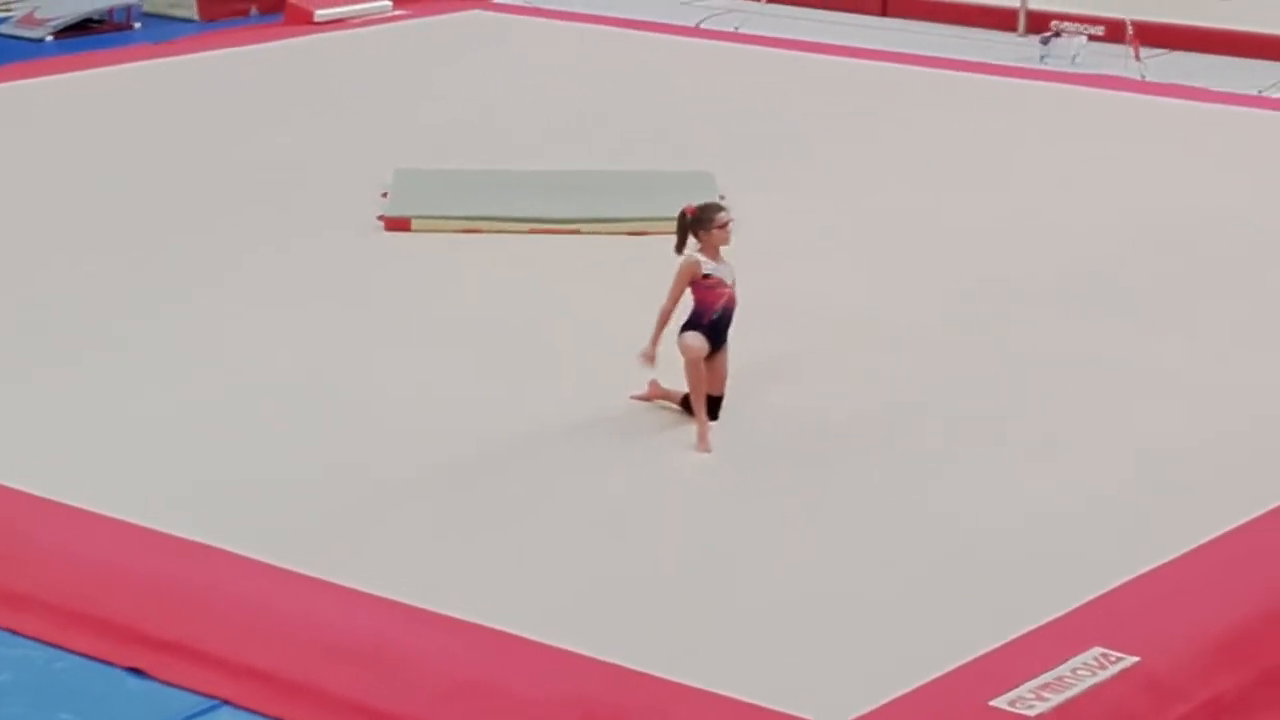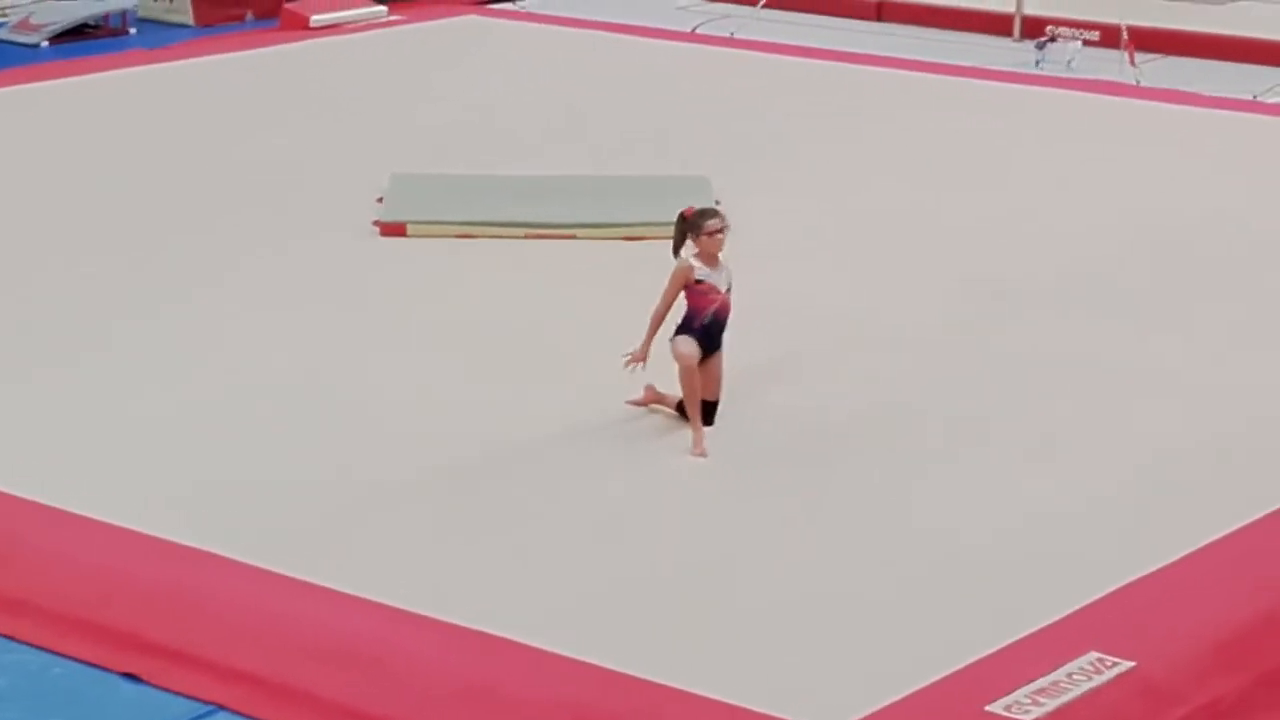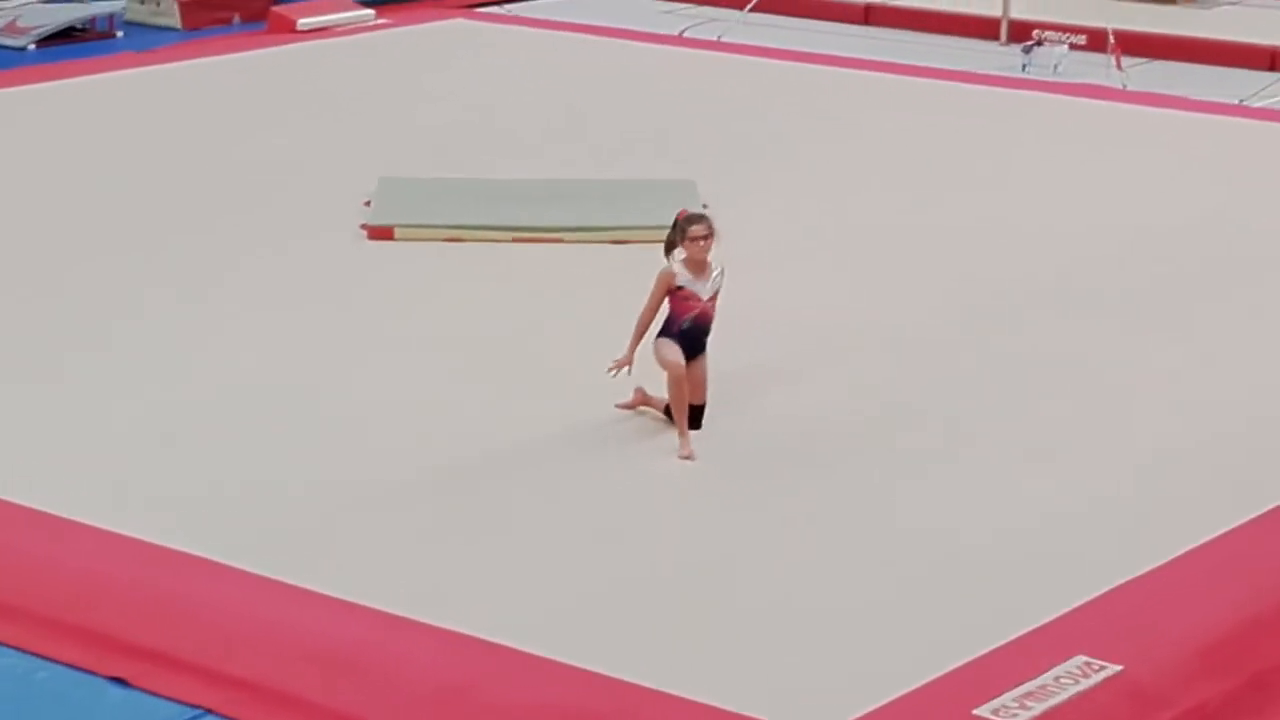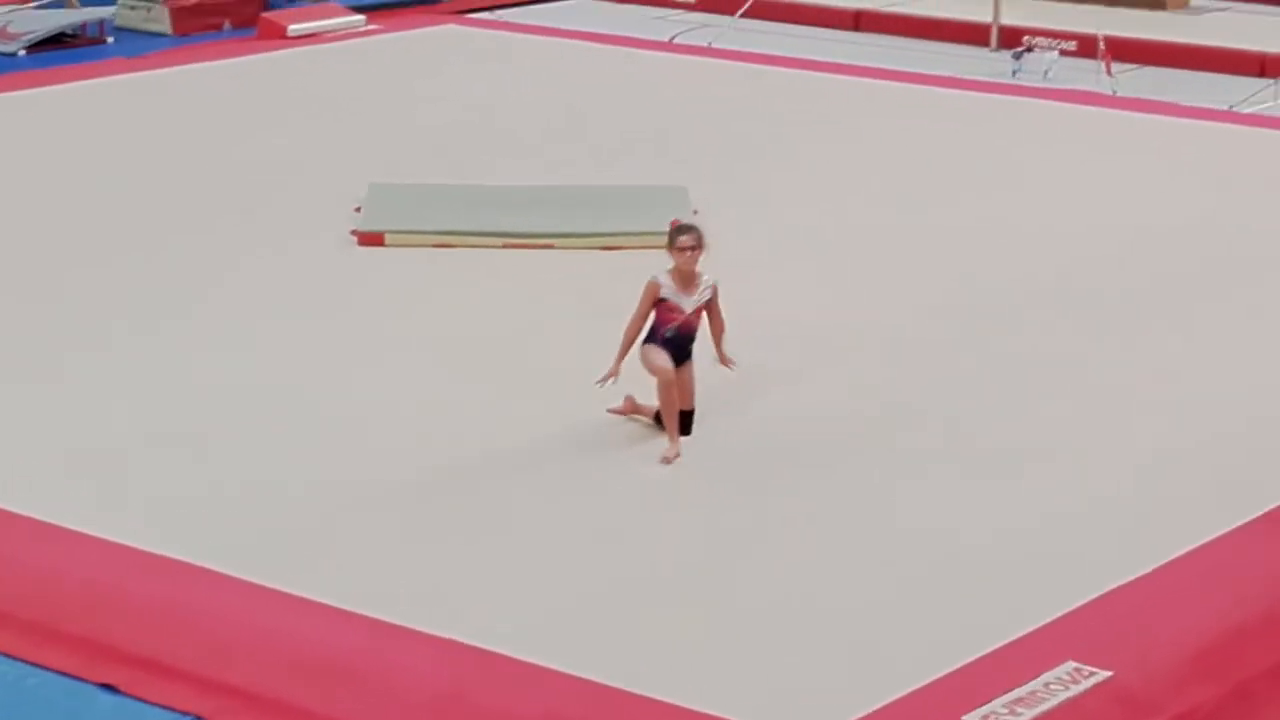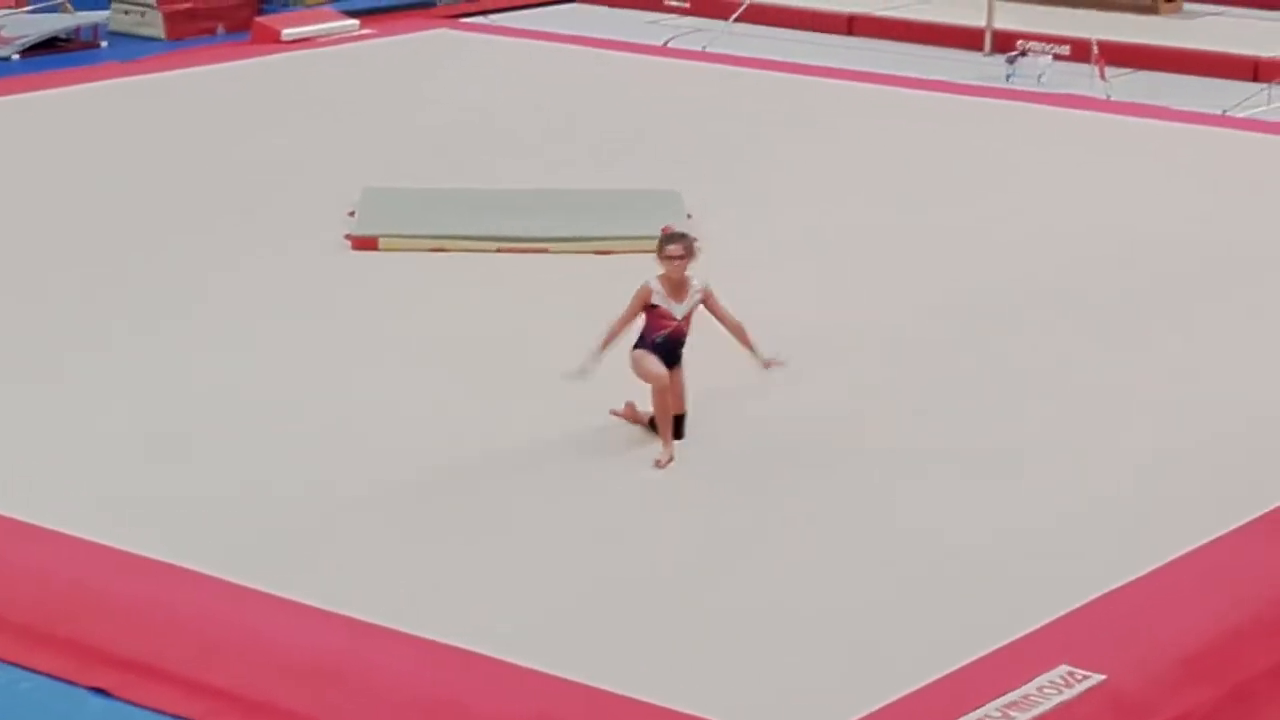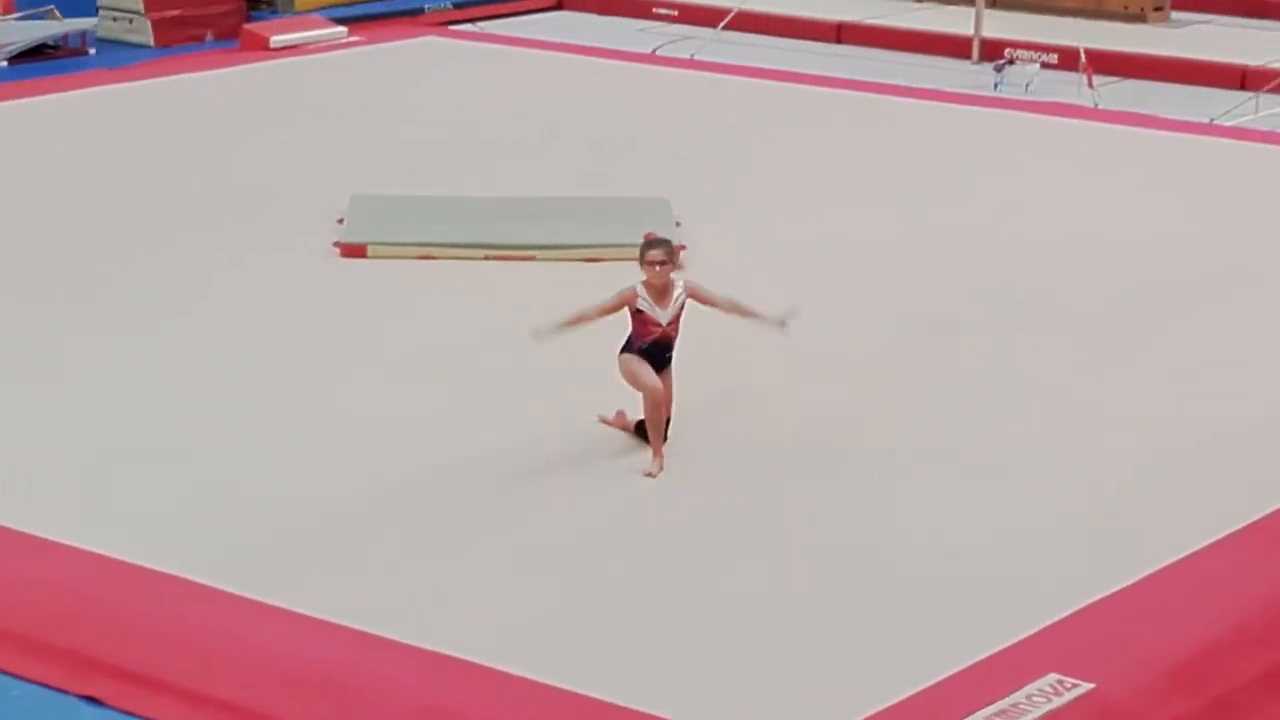
dt=0.1s
person 1, frame 1
left shoulder: (722, 261)
right shoulder: (693, 262)
right elbow: (669, 304)
right wrist: (652, 344)
left hip: (720, 336)
right hip: (696, 330)
left knee: (712, 409)
right knee: (694, 351)
left ankle: (659, 391)
right ankle: (701, 424)
person 1, frame 2
left shoulder: (723, 266)
right shoulder: (686, 267)
right elbow: (663, 307)
right wrist: (644, 346)
left hip: (714, 341)
right hip: (688, 335)
left knee: (707, 415)
right knee: (689, 360)
left ankle: (656, 396)
right ankle: (697, 433)
person 1, frame 3
left shoulder: (717, 272)
right shoulder: (671, 273)
right elbow: (648, 313)
right wrist: (630, 353)
left hip: (698, 345)
right hip: (670, 339)
left knee: (695, 419)
right knee: (676, 367)
left ankle: (645, 398)
right ankle: (683, 436)
person 1, frame 4
left shoulder: (709, 285)
right shoulder: (658, 282)
left elbow: (716, 320)
right elbow: (634, 323)
left wrist: (720, 351)
right wrist: (616, 364)
left hip: (683, 352)
right hip: (655, 348)
left knee: (683, 426)
right knee: (666, 373)
left ankle: (635, 406)
right ankle: (672, 442)
person 1, frame 5
left shoulder: (699, 289)
right shoulder: (649, 289)
left elbow: (730, 322)
right elbow: (621, 323)
left wrist: (757, 355)
right wrist: (595, 356)
left hip: (673, 356)
right hip: (645, 352)
left knee: (677, 429)
right knee: (660, 379)
left ankle: (635, 414)
right ankle: (666, 447)
person 1, frame 6
left shoulder: (684, 290)
right shoulder: (635, 294)
left elbow: (723, 303)
right elbow: (595, 311)
left wrist: (765, 318)
right wrist: (556, 327)
left hip: (664, 359)
right hip: (633, 356)
left knee: (657, 431)
right knee: (656, 392)
left ankle: (622, 421)
right ankle: (658, 457)
